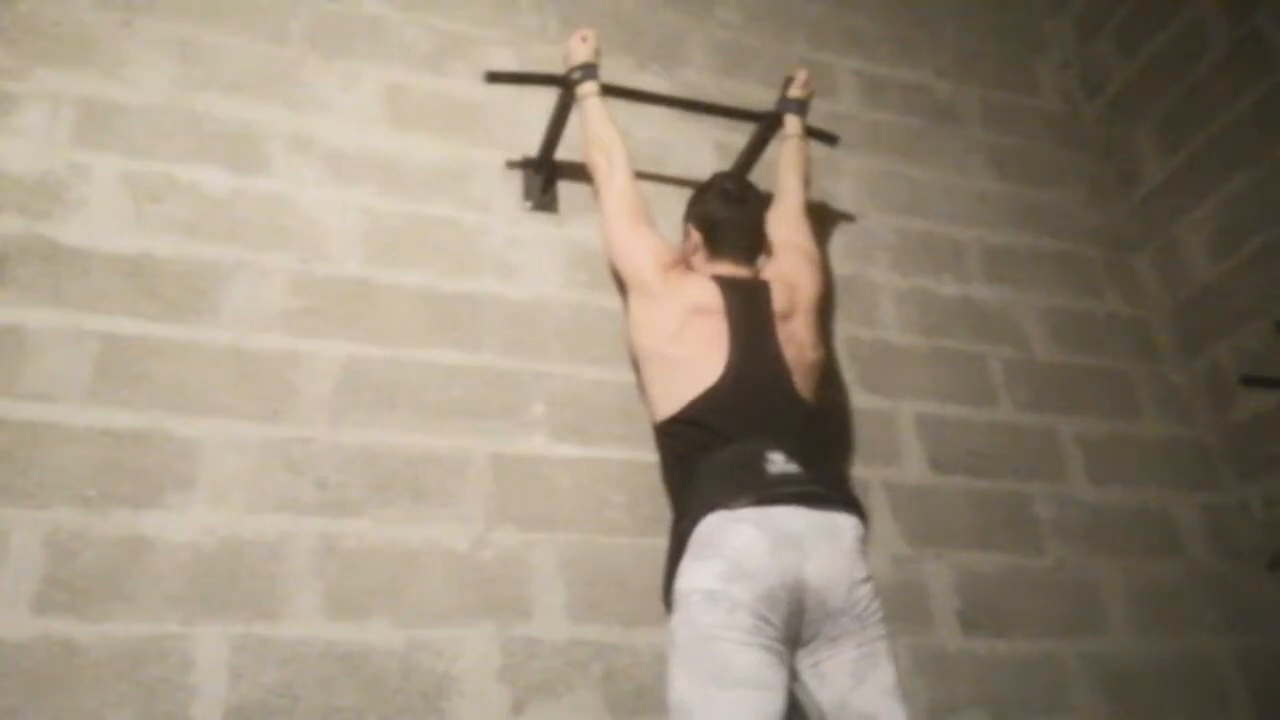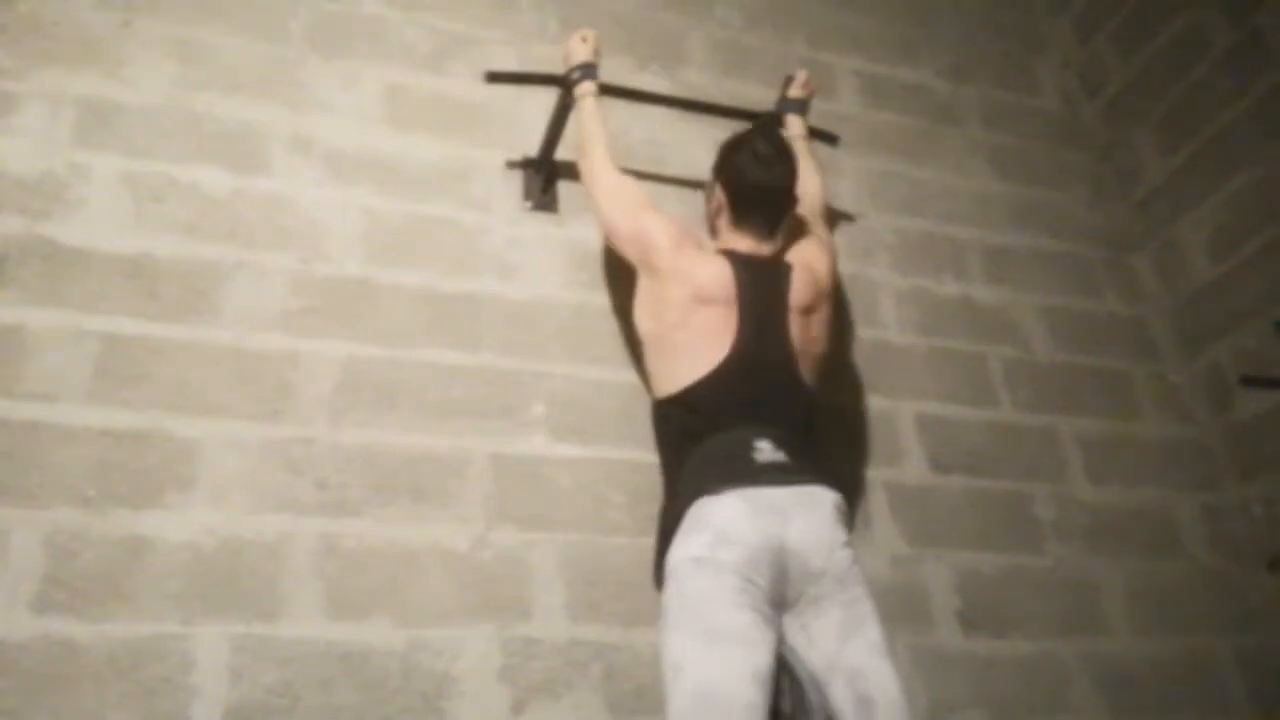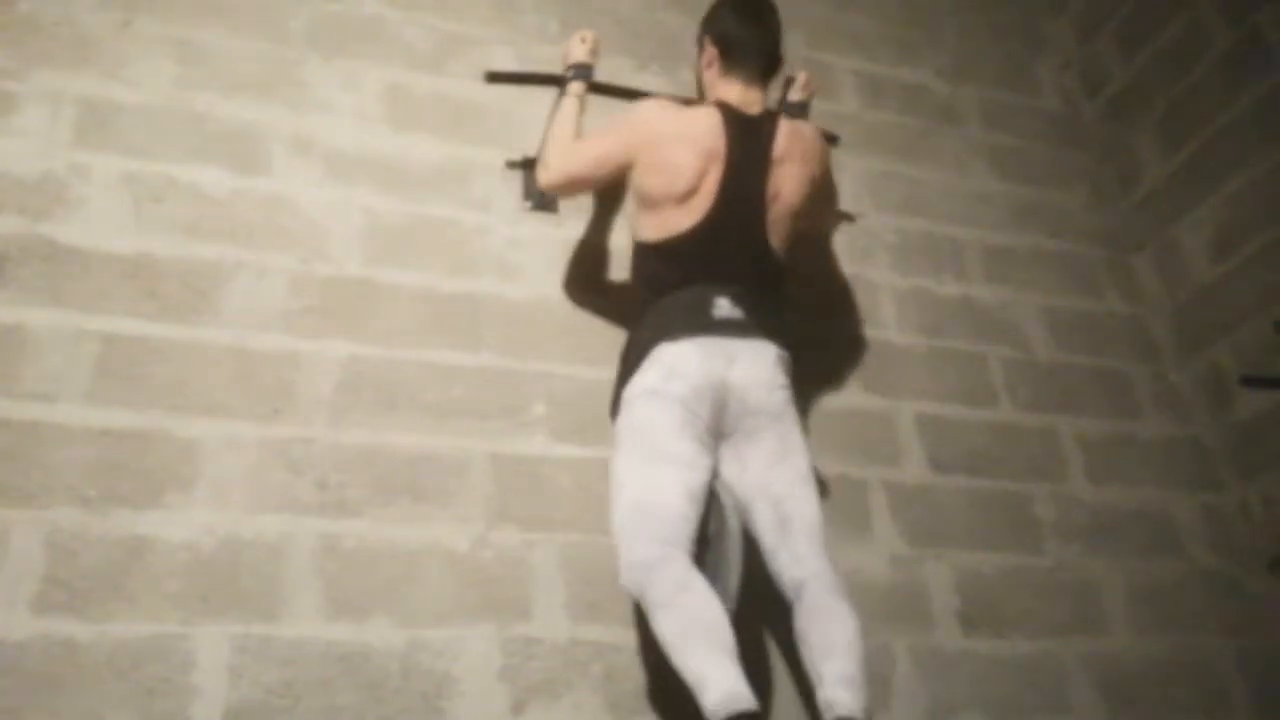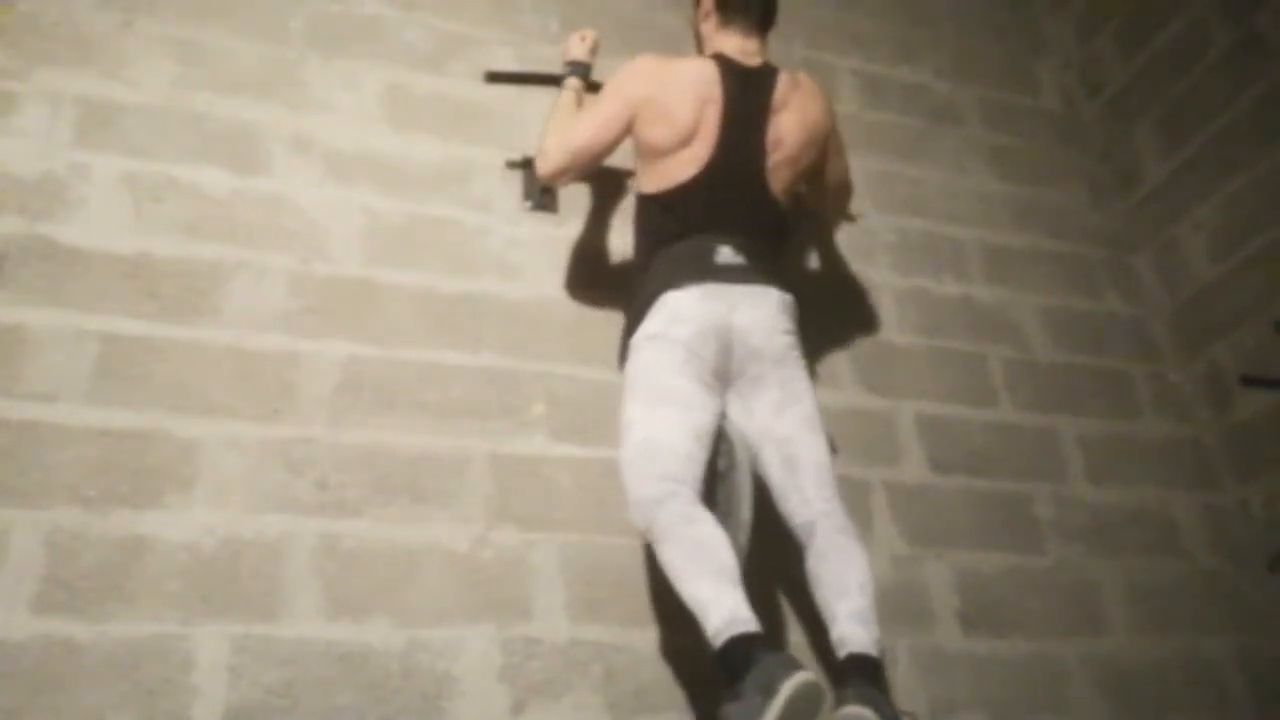
dt=1s
person 1, frame 1
left shoulder: (665, 290)
right shoulder: (794, 293)
left elbow: (611, 173)
right elbow: (790, 200)
left wrist: (585, 79)
right wrist: (792, 116)
left hip: (732, 540)
right hip: (831, 534)
person 1, frame 2
left shoulder: (675, 264)
right shoulder: (812, 273)
left elbow: (600, 172)
right elbow: (809, 195)
left wrist: (584, 80)
right wrist: (793, 116)
left hip: (718, 519)
right hip: (814, 512)
person 1, frame 3
left shoulder: (658, 126)
right shoulder: (804, 146)
left elbow: (552, 173)
left wrist: (577, 79)
left hip: (675, 361)
right hip: (760, 363)
left knee: (656, 553)
right knee: (806, 561)
person 1, frame 4
left shoulder: (653, 78)
right shoulder: (808, 102)
left elbow: (552, 164)
right elbow: (835, 201)
left wrist: (574, 74)
left hip: (680, 311)
right hip: (764, 311)
left knee: (664, 491)
right knee: (817, 505)
left ankle: (750, 656)
